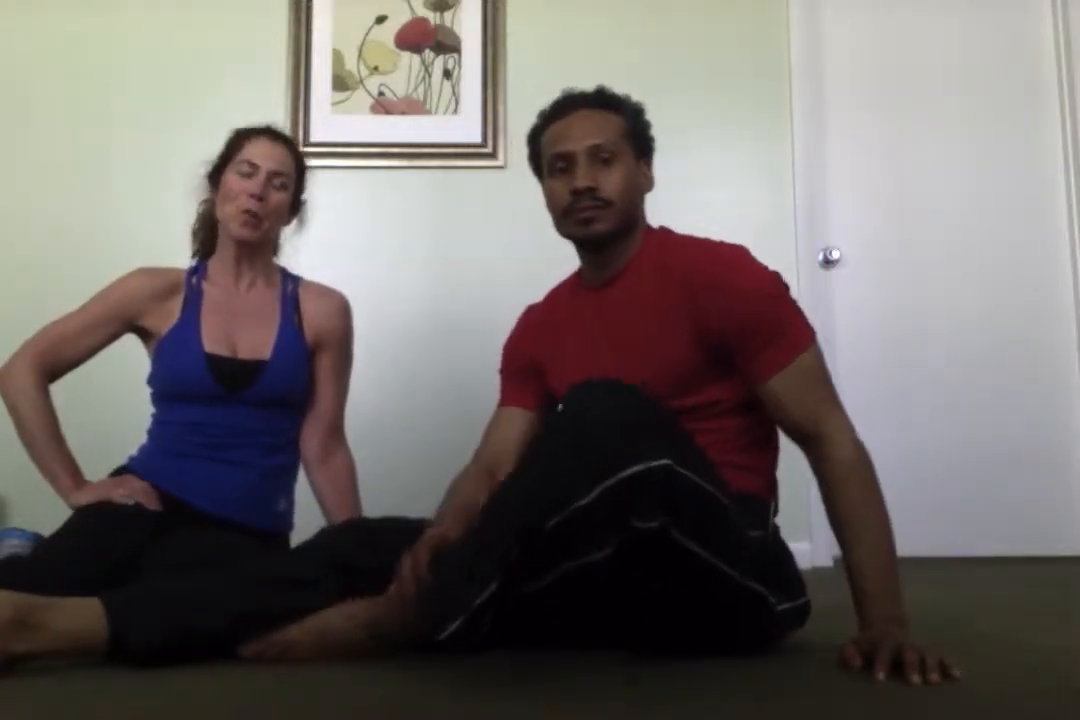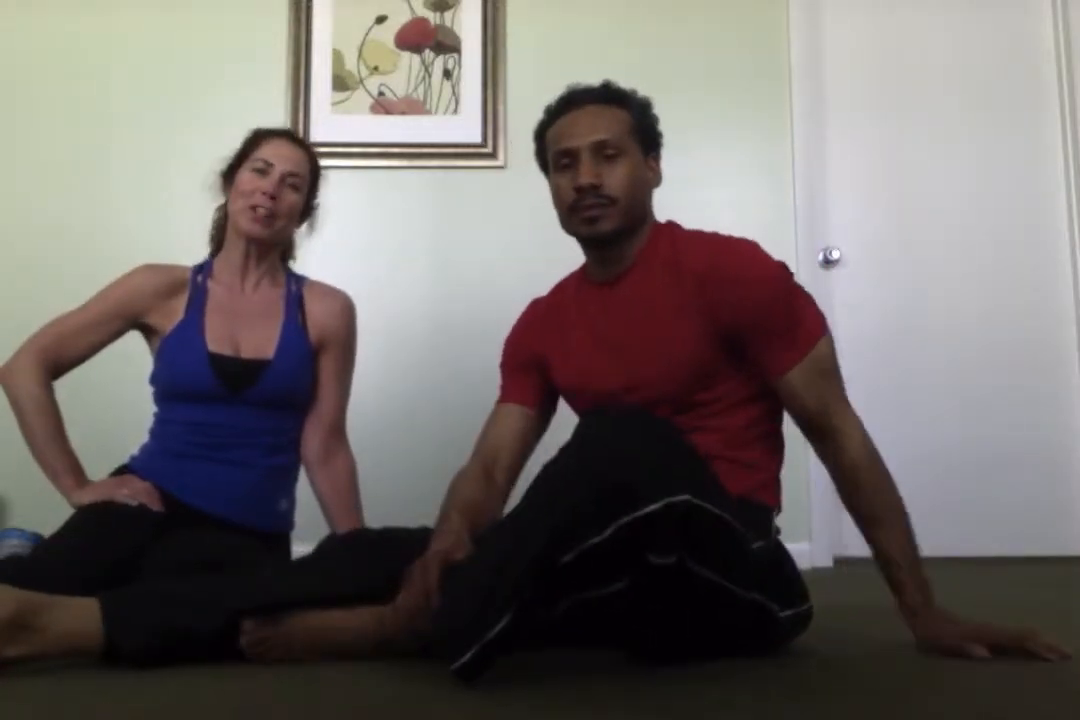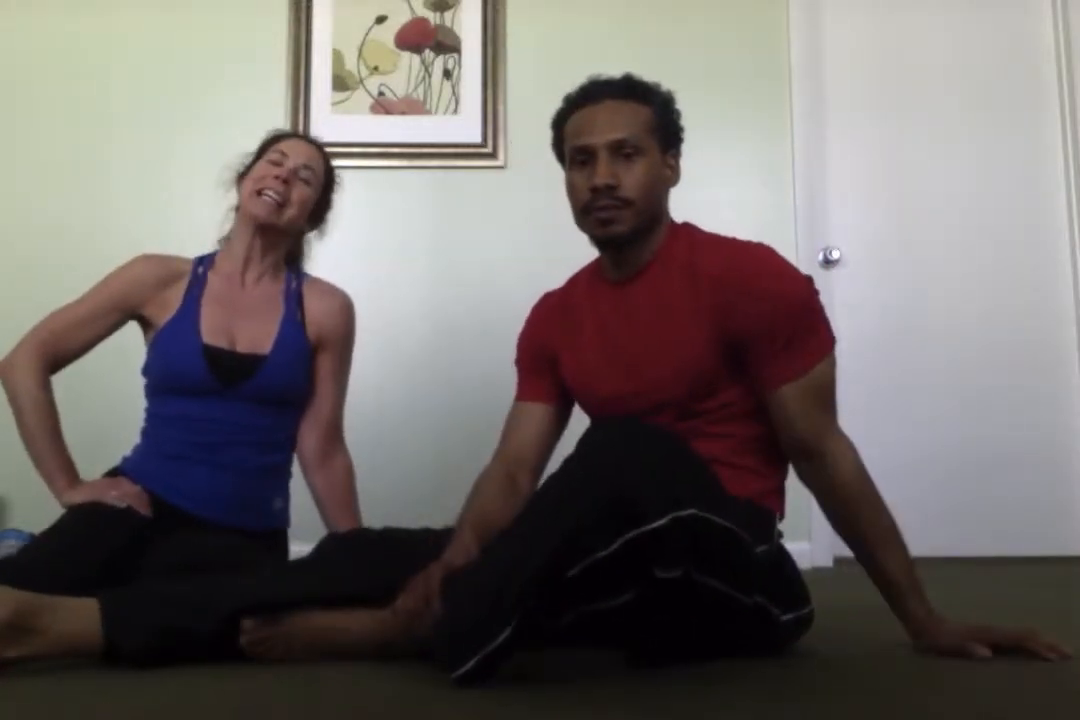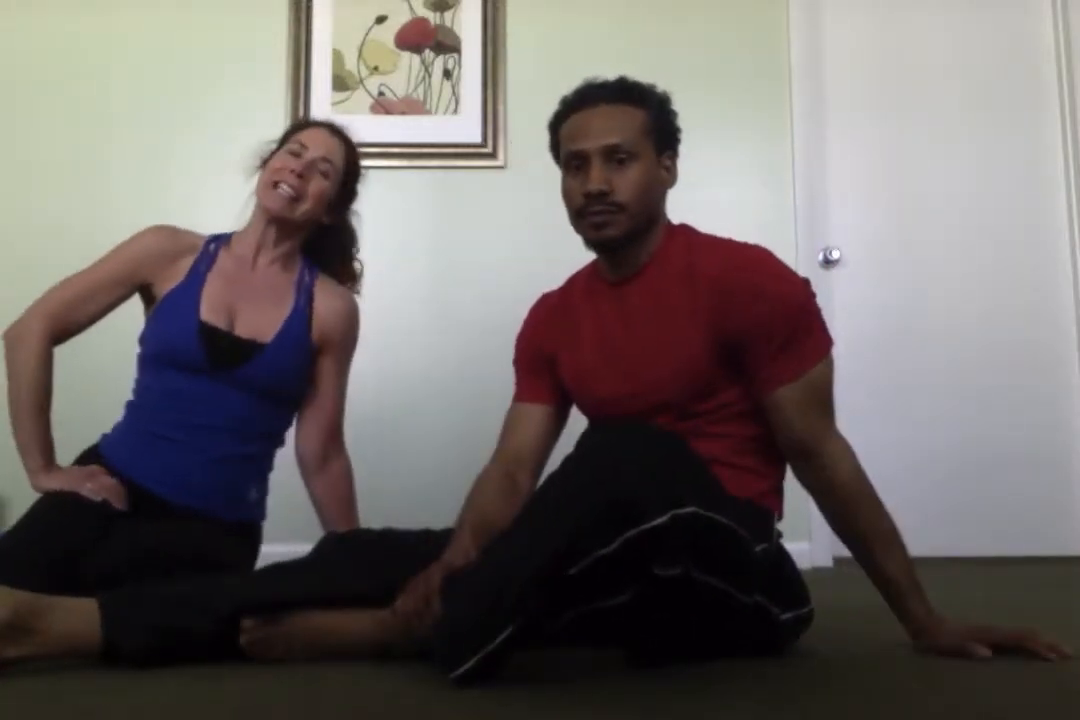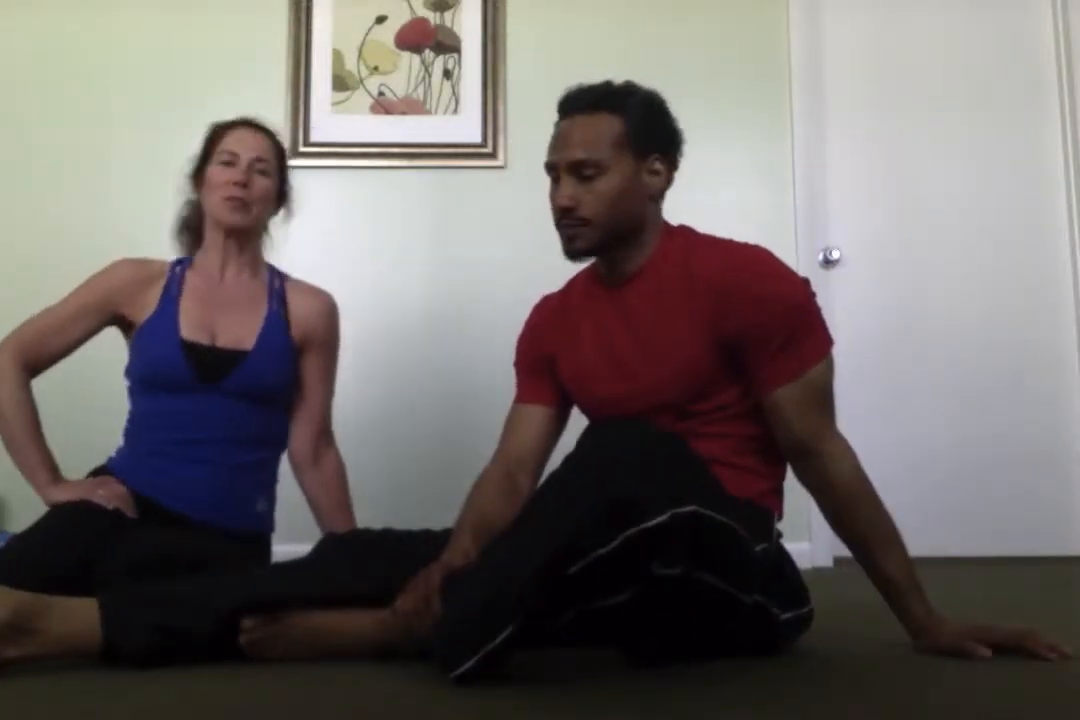
dt=0.4s
person 1, frame 1
left shoulder: (718, 277)
right shoulder: (540, 329)
left elbow: (831, 441)
right elbow: (492, 474)
left wrist: (884, 622)
right wrist: (434, 548)
left hip: (731, 573)
right hip: (611, 573)
left knee: (611, 412)
right knee: (370, 543)
left ankle: (396, 624)
person 1, frame 2
left shoulder: (733, 273)
right shoulder: (543, 325)
left elbow: (838, 434)
right elbow: (489, 473)
left wrist: (925, 614)
right wrist: (442, 557)
left hip: (733, 569)
right hip: (618, 571)
left knee: (626, 439)
right knee: (371, 555)
left ankle: (407, 632)
person 1, frame 3
left shoulder: (751, 280)
right shoulder: (555, 319)
left elbow: (821, 454)
right elbow: (513, 474)
left wrist: (924, 621)
right wrist: (453, 562)
left hip: (736, 570)
right hip: (620, 571)
left knee: (630, 451)
right knee: (374, 551)
left ankle: (412, 635)
person 1, frame 4
left shoulder: (747, 281)
right shoulder: (553, 320)
left elbow: (819, 454)
right elbow: (511, 474)
left wrist: (924, 622)
right wrist: (450, 566)
left hip: (734, 573)
right hip: (620, 573)
left knee: (630, 451)
right knee: (376, 553)
left ankle: (410, 636)
person 1, frame 5
left shoulder: (746, 281)
right shoulder: (554, 322)
left elbow: (818, 452)
right elbow: (511, 475)
left wrist: (923, 620)
right wrist: (448, 566)
left hip: (734, 573)
right hip: (620, 574)
left knee: (629, 446)
right knee: (380, 548)
left ankle: (411, 634)
person 2, frame 1
left shoulder: (322, 310)
right shoulder: (158, 292)
left elbow: (323, 448)
right wrist: (75, 488)
left hip: (248, 533)
right hip: (150, 503)
person 2, frame 2
left shoulder: (326, 312)
right shoulder: (162, 290)
left elbow: (324, 450)
right wrist: (78, 487)
left hip: (250, 534)
right hip: (152, 503)
person 2, frame 3
left shoulder: (324, 309)
right shoulder: (161, 279)
left elbow: (322, 451)
right wrist: (69, 486)
left hip: (245, 534)
right hip: (140, 503)
person 2, frame 4
left shoulder: (330, 308)
right shoulder: (168, 252)
left elbow: (321, 452)
right wrist: (43, 471)
left hip: (218, 527)
right hip: (116, 490)
person 2, frame 5
left shoulder: (307, 309)
right shoulder: (138, 283)
left elbow: (312, 451)
right wrist: (52, 485)
left hip: (229, 536)
right hip: (125, 504)
